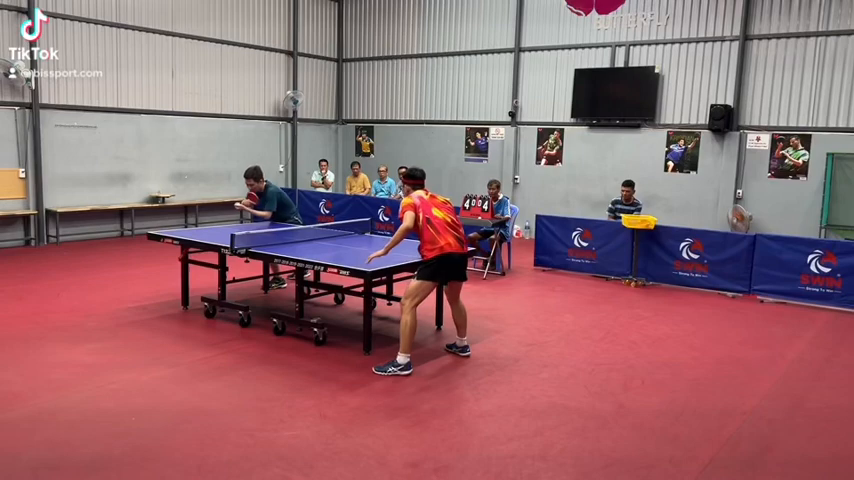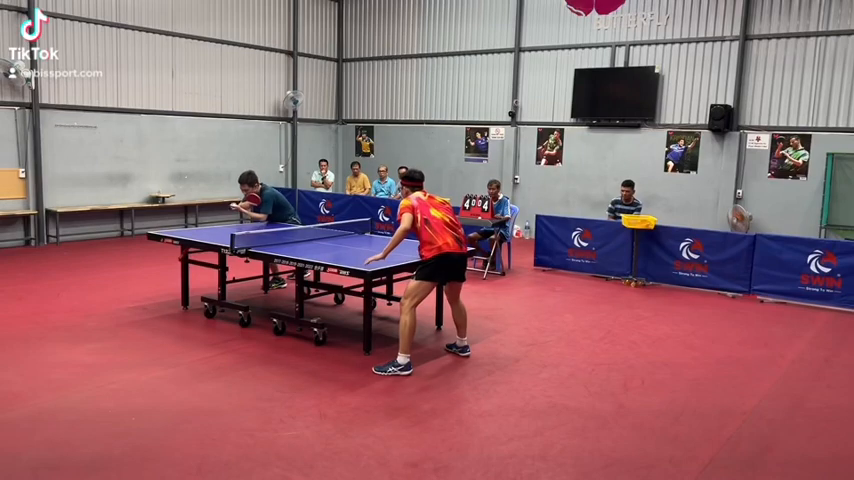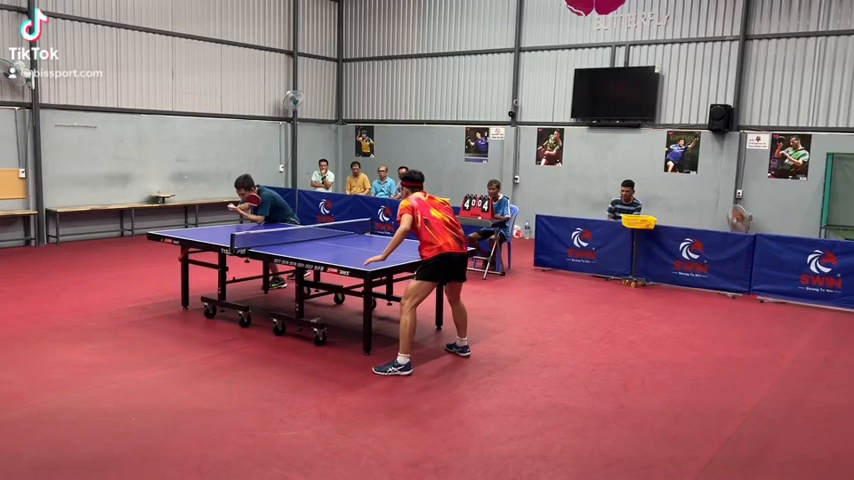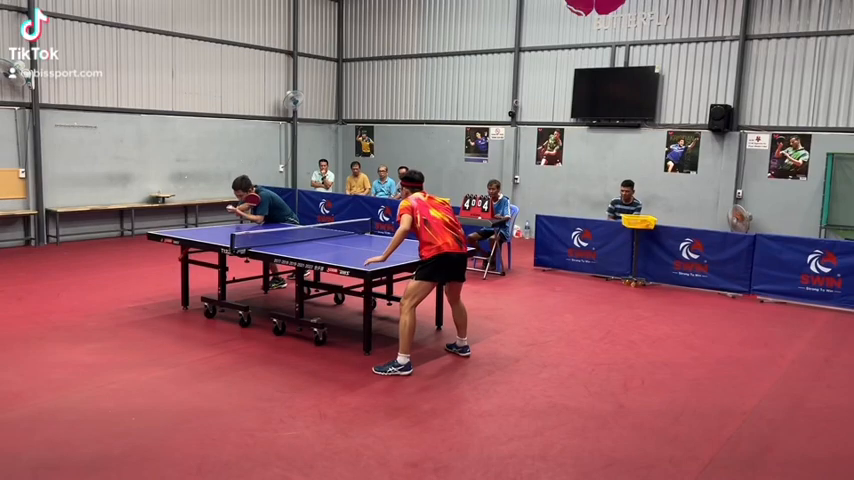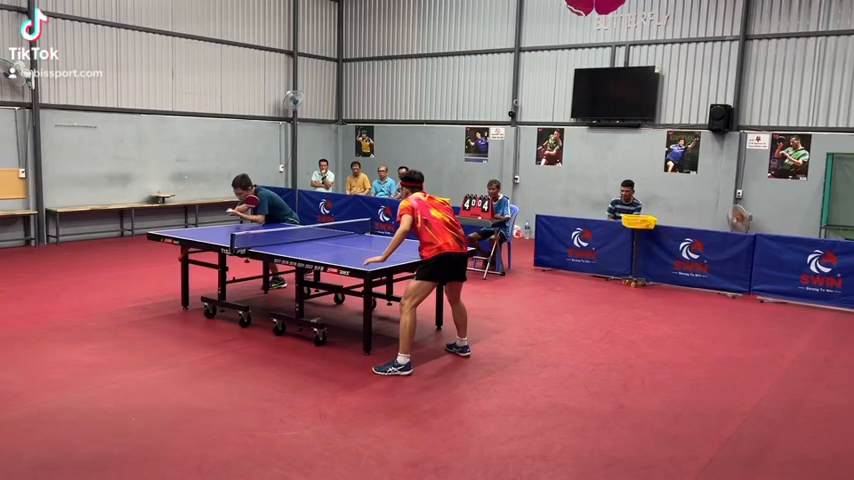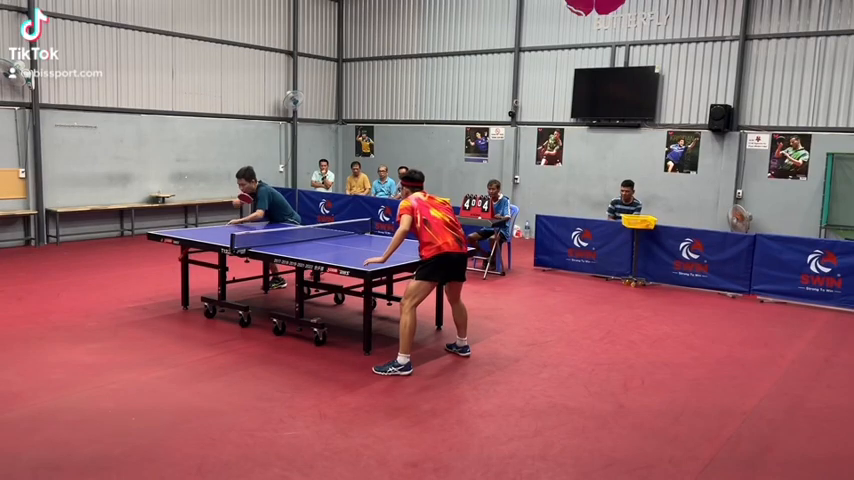
dt=0.2s
person 1, frame 1
left shoulder: (410, 200)
right shoulder: (442, 200)
left elbow: (408, 226)
left wrist: (385, 250)
left hip: (438, 256)
right hip: (460, 252)
left knee: (408, 304)
right knee: (454, 298)
left ankle: (403, 361)
right ankle: (462, 344)
person 1, frame 2
left shoulder: (409, 202)
right shoulder: (441, 200)
left elbow: (405, 227)
left wrist: (384, 254)
left hip: (438, 256)
right hip: (459, 252)
left knee: (407, 304)
right knee: (454, 298)
left ankle: (403, 362)
right ankle: (462, 344)
person 1, frame 3
left shoulder: (408, 202)
right shoulder: (441, 201)
left elbow: (405, 228)
right elbow: (456, 228)
left wrist: (384, 255)
left hip: (438, 256)
right hip: (460, 252)
left knee: (407, 304)
right knee: (454, 299)
left ankle: (403, 362)
right ankle: (462, 345)
person 1, frame 4
left shoulder: (408, 203)
right shoulder: (441, 201)
left elbow: (405, 228)
left wrist: (384, 256)
left hip: (438, 256)
right hip: (460, 252)
left knee: (407, 304)
right knee: (454, 299)
left ankle: (403, 362)
right ankle: (462, 345)
person 1, frame 5
left shoulder: (408, 203)
right shoulder: (441, 201)
left elbow: (405, 228)
left wrist: (384, 257)
left hip: (438, 256)
right hip: (460, 252)
left knee: (407, 304)
right knee: (454, 299)
left ankle: (403, 362)
right ankle: (462, 345)
person 1, frame 6
left shoulder: (408, 203)
right shoulder: (441, 201)
left elbow: (404, 229)
left wrist: (384, 257)
left hip: (438, 255)
right hip: (460, 252)
left knee: (407, 304)
right knee: (454, 299)
left ankle: (403, 362)
right ankle: (462, 344)
person 2, frame 1
left shoulder: (272, 191)
right shoulder: (256, 190)
left elbow: (267, 215)
right elbow: (244, 204)
left wrist: (246, 209)
right wrist: (247, 203)
left hip: (291, 222)
right hip: (279, 222)
left ankle: (278, 279)
person 2, frame 2
left shoulder: (268, 194)
right shoulder: (253, 193)
left elbow: (262, 217)
right elbow: (241, 206)
left wrist: (242, 210)
right wrist: (249, 203)
left hip: (290, 223)
right hip: (278, 222)
left ankle: (277, 279)
person 2, frame 3
left shoulder: (265, 195)
left elbow: (259, 219)
right elbow: (239, 209)
left wrist: (239, 211)
right wrist: (248, 204)
left hip: (289, 223)
right hip: (276, 223)
left ankle: (277, 279)
person 2, frame 4
left shoulder: (263, 195)
left elbow: (259, 219)
right elbow: (238, 211)
left wrist: (238, 211)
right wrist: (248, 204)
left hip: (288, 223)
right hip: (275, 223)
left ankle: (277, 279)
person 2, frame 5
left shoulder: (262, 195)
right shoulder: (249, 196)
left elbow: (260, 219)
right elbow: (237, 210)
left wrist: (239, 214)
right wrist: (246, 205)
left hip: (289, 223)
right hip: (277, 223)
left ankle: (277, 279)
person 2, frame 6
left shoulder: (263, 191)
right shoulder: (252, 190)
left elbow: (259, 214)
right elbow: (236, 203)
left wrist: (239, 221)
right wrist: (239, 201)
left hip: (290, 223)
right hip: (280, 222)
left ankle: (277, 279)
